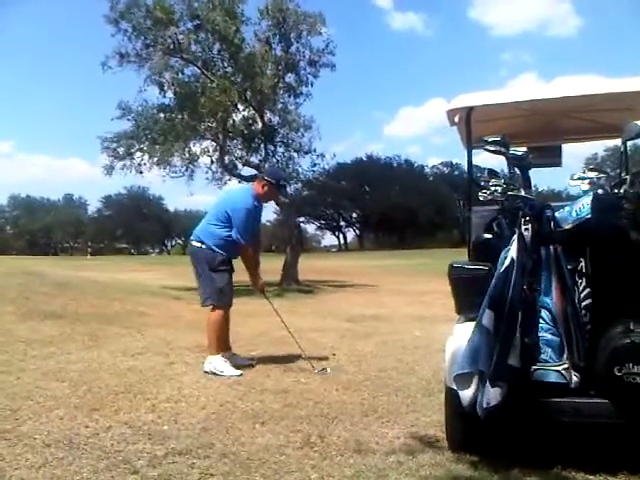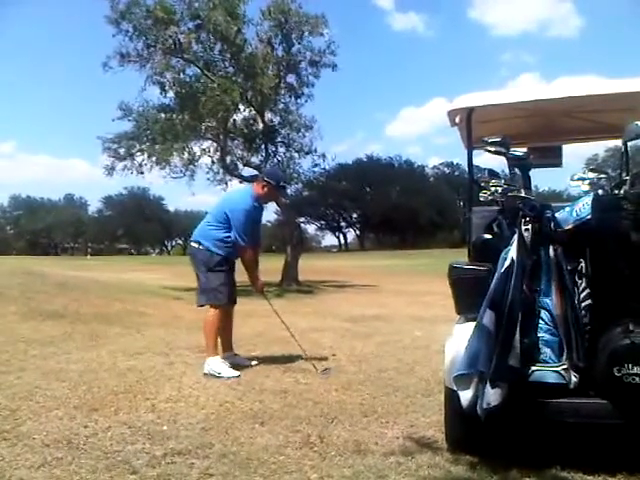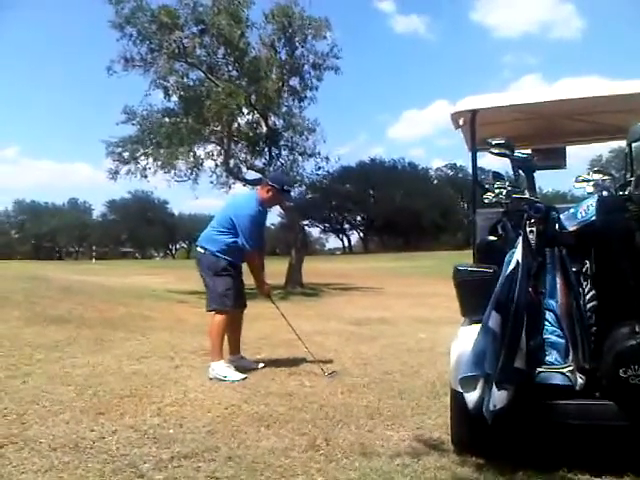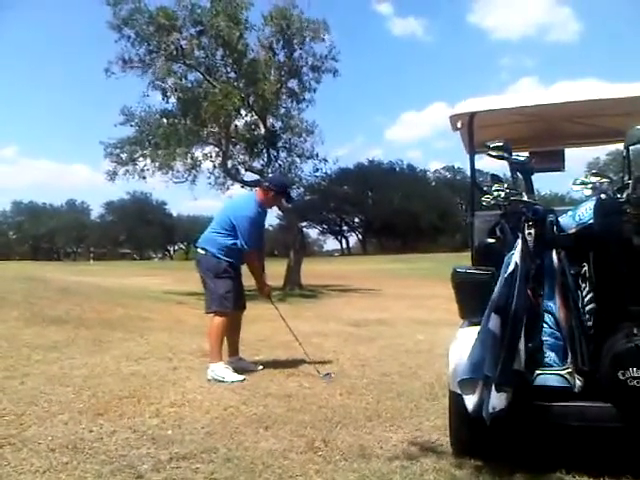
dt=0.7s
person 1, frame 1
left shoulder: (254, 201)
right shoulder: (243, 202)
left elbow: (254, 239)
right elbow: (244, 245)
left wrist: (257, 271)
right wrist: (255, 277)
left hip: (218, 252)
right hip: (207, 250)
left knee: (224, 303)
right knee: (219, 303)
left ankle: (226, 354)
right ankle: (213, 358)
person 1, frame 2
left shoulder: (255, 203)
right shoulder: (243, 203)
left elbow: (254, 241)
right elbow: (243, 247)
left wrist: (256, 273)
right wrist: (254, 278)
left hip: (220, 254)
right hip: (207, 251)
left knee: (227, 305)
right knee: (217, 304)
left ankle: (228, 354)
right ankle: (212, 360)
person 1, frame 3
left shoulder: (259, 206)
right shoulder: (248, 208)
left elbow: (259, 246)
right elbow: (250, 251)
left wrist: (262, 277)
right wrist: (260, 282)
left hip: (228, 258)
right hip: (214, 256)
left knee: (237, 308)
right knee: (223, 308)
left ankle: (235, 357)
right ankle: (217, 364)
person 1, frame 4
left shoulder: (257, 206)
right shoulder: (248, 210)
left elbow: (258, 247)
right elbow: (249, 252)
left wrist: (262, 277)
right wrist: (261, 283)
left hip: (226, 259)
right hip: (214, 257)
left knee: (236, 309)
right knee: (222, 310)
left ankle: (234, 358)
right ankle: (215, 365)
